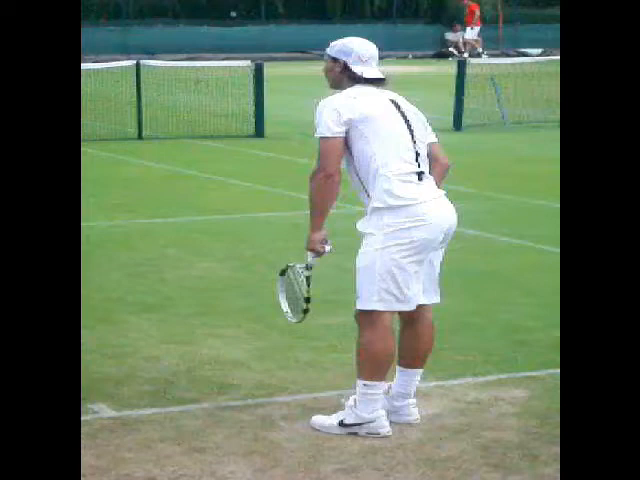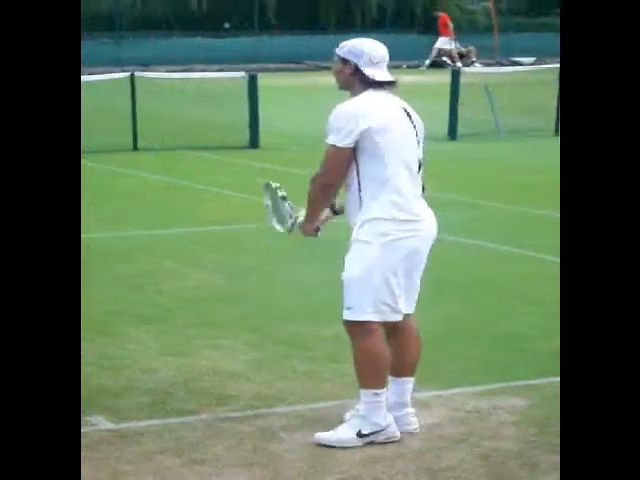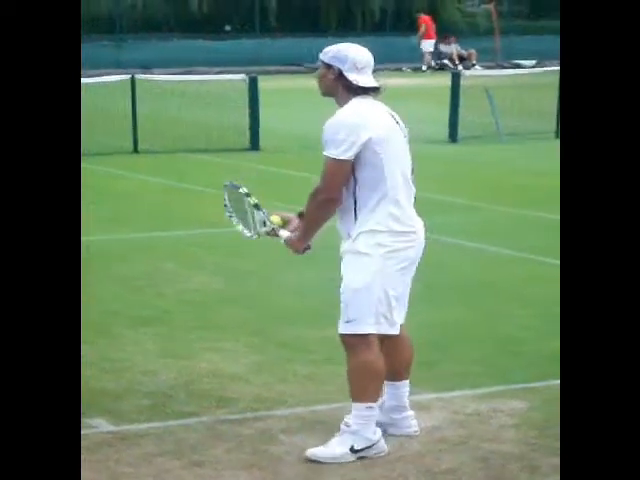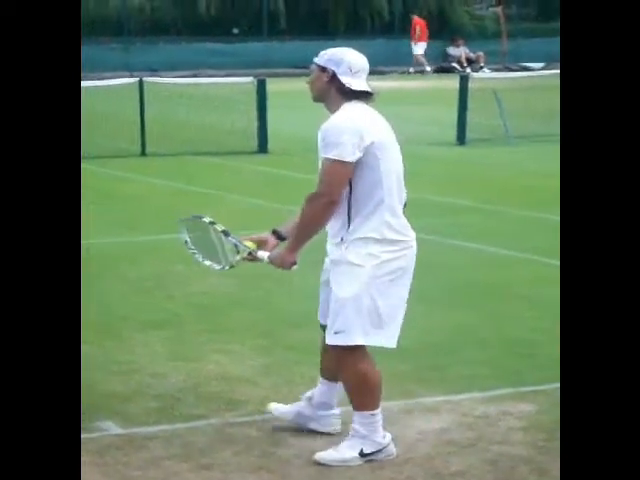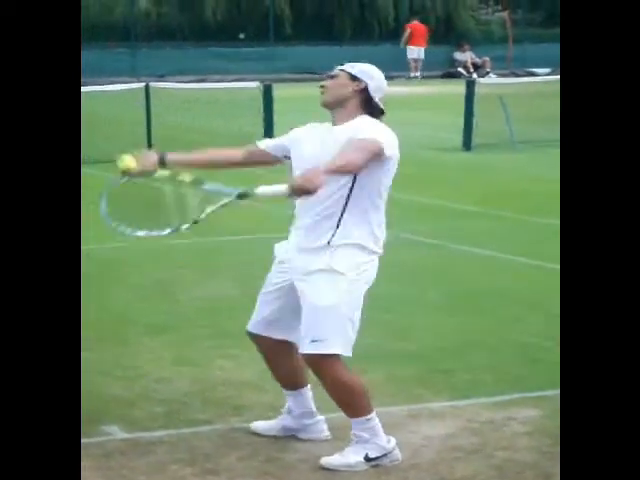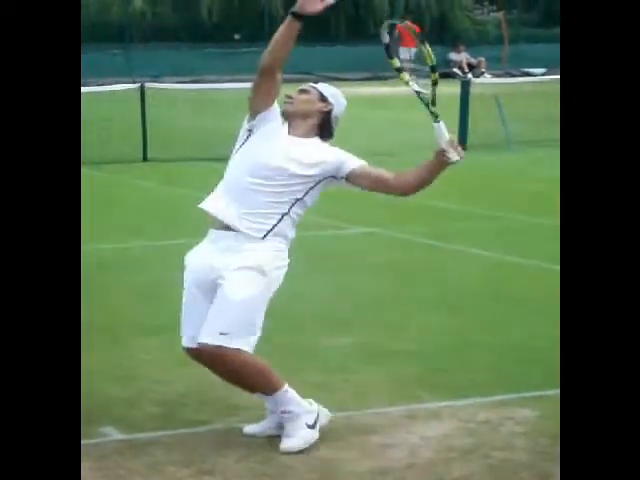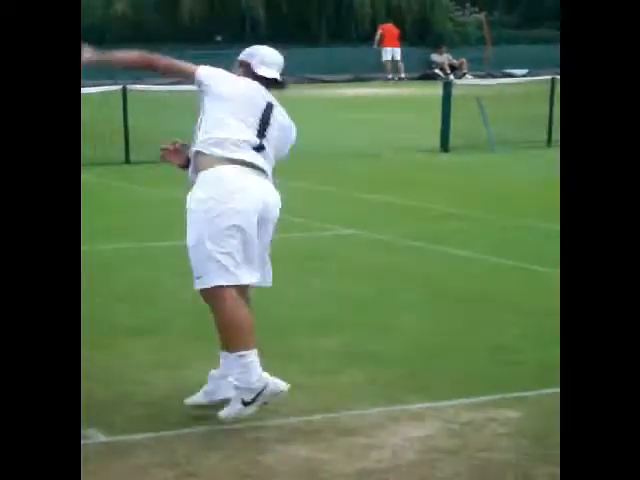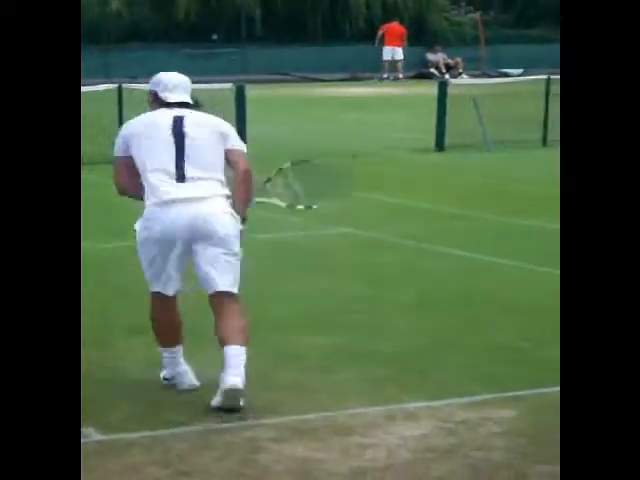
dt=0.5s
person 1, frame 1
left shoulder: (336, 104)
right shoulder: (400, 104)
left elbow: (326, 172)
right elbow: (439, 161)
left wrist: (317, 228)
left hip: (397, 220)
right hip: (436, 213)
left knee: (373, 314)
right knee: (416, 310)
left ankle: (366, 413)
right ankle: (401, 401)
person 1, frame 2
left shoulder: (351, 111)
right shoulder: (403, 111)
left elbow: (328, 179)
left wrist: (311, 217)
right wrist: (337, 207)
left hip: (384, 231)
right hip: (413, 224)
left knee: (364, 322)
right knee: (399, 318)
left ankle: (375, 419)
right ankle: (399, 409)
person 1, frame 3
left shoulder: (345, 121)
right shoulder: (378, 113)
left elbow: (329, 193)
left wrist: (304, 234)
right wrist: (303, 218)
left hip: (378, 241)
right hip: (394, 234)
left knee: (359, 334)
right knee: (387, 328)
left ankle: (363, 434)
right ankle: (396, 412)
person 1, frame 4
left shoulder: (343, 124)
right shoulder: (356, 120)
left elbow: (325, 199)
right elbow: (328, 199)
left wrist: (291, 248)
right wrist: (279, 235)
left hip: (371, 251)
right hip: (357, 246)
left knee: (349, 344)
right knee: (335, 333)
left ankle: (371, 438)
right ankle: (320, 408)
person 1, frame 5
left shoulder: (372, 133)
right shoulder: (308, 135)
left elbow: (361, 154)
right elbow: (238, 154)
left wrist: (321, 173)
right wrist: (165, 160)
left hip: (340, 262)
right hip: (300, 256)
left knee: (325, 357)
right knee: (268, 335)
left ankle: (375, 443)
right ankle: (303, 418)
person 1, frame 6
left shoulder: (328, 158)
right shoulder: (264, 125)
left elbow: (401, 184)
right elbow: (268, 68)
left wrist: (439, 160)
left hip: (254, 258)
right hip: (212, 249)
left knee: (224, 350)
right knee: (200, 348)
left ankle: (303, 412)
right ankle: (284, 411)
person 1, frame 7
left shoulder: (228, 82)
right shoulder: (284, 123)
left elbow: (159, 62)
left wrist: (98, 56)
right wrist: (193, 159)
left hip: (225, 195)
right hip: (264, 195)
left knee: (223, 290)
right knee: (233, 290)
left ankle: (251, 382)
right ankle: (226, 381)
person 1, frame 8
left shoulder: (132, 128)
right shoulder: (218, 124)
left elbow: (124, 184)
right elbow: (243, 172)
right wrist: (237, 215)
left hip: (164, 216)
right hip: (214, 211)
left knee: (163, 296)
right knee: (226, 299)
left ankle: (176, 371)
right ankle: (233, 376)
